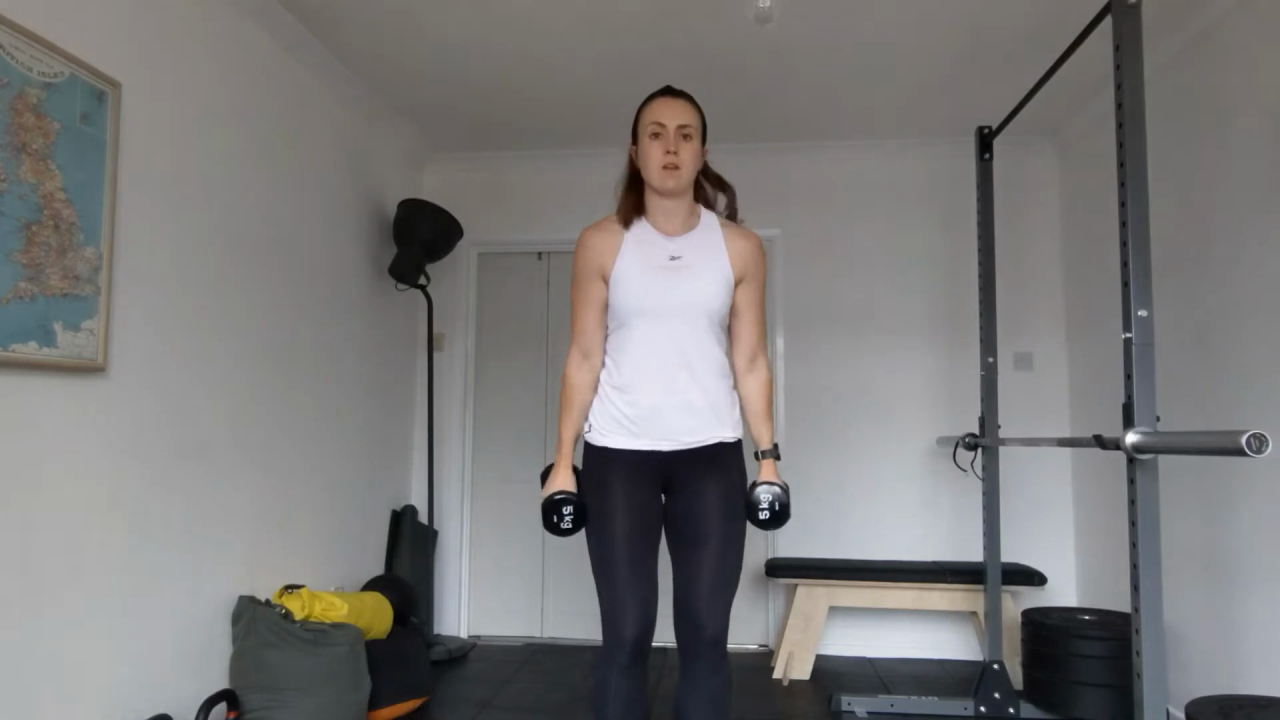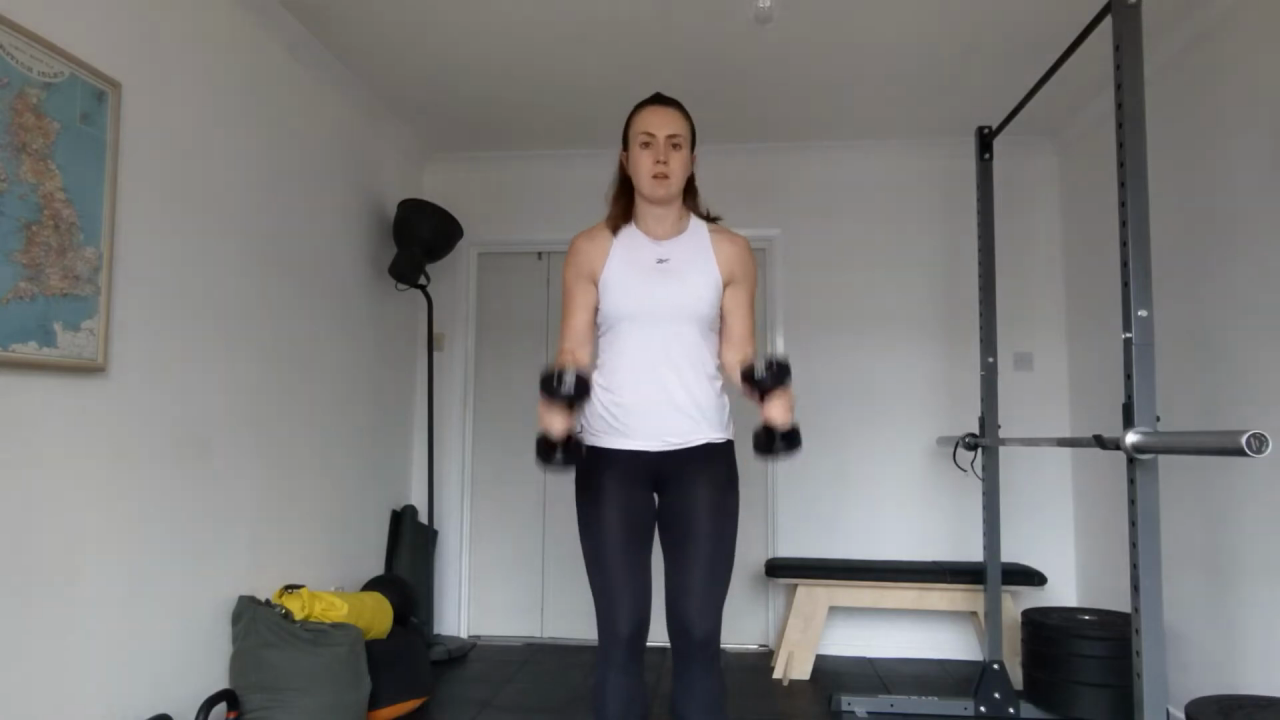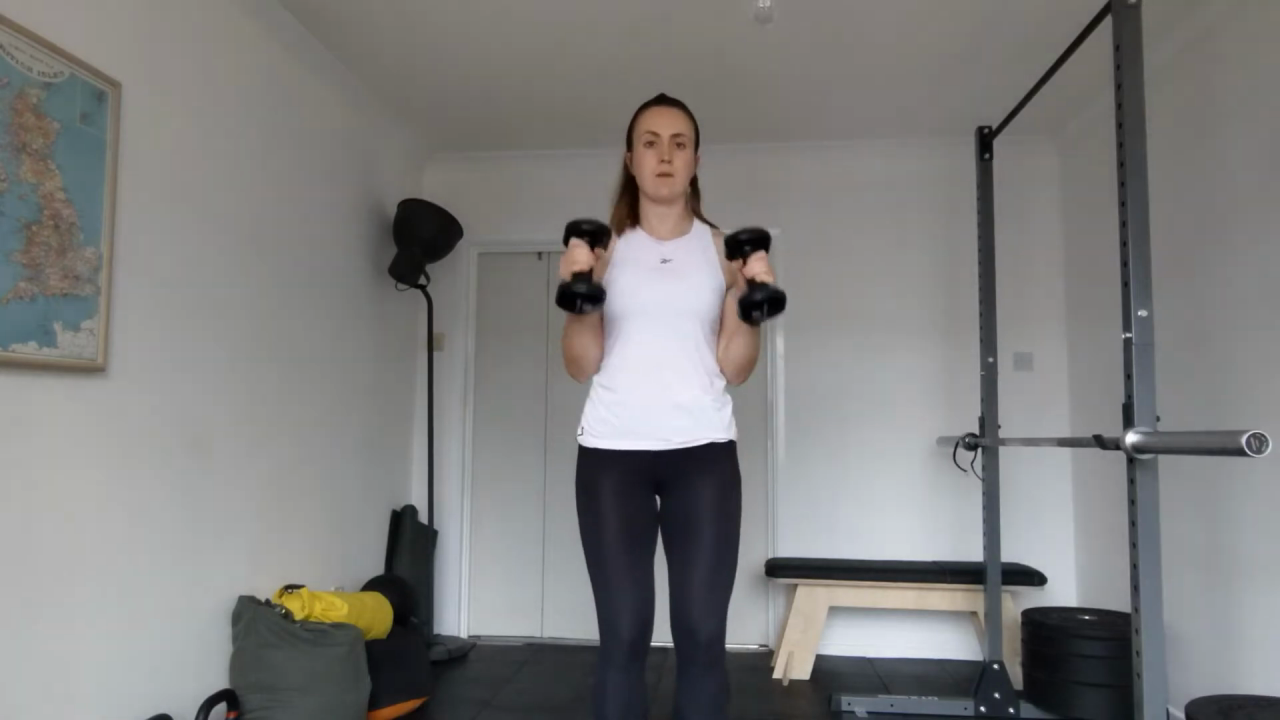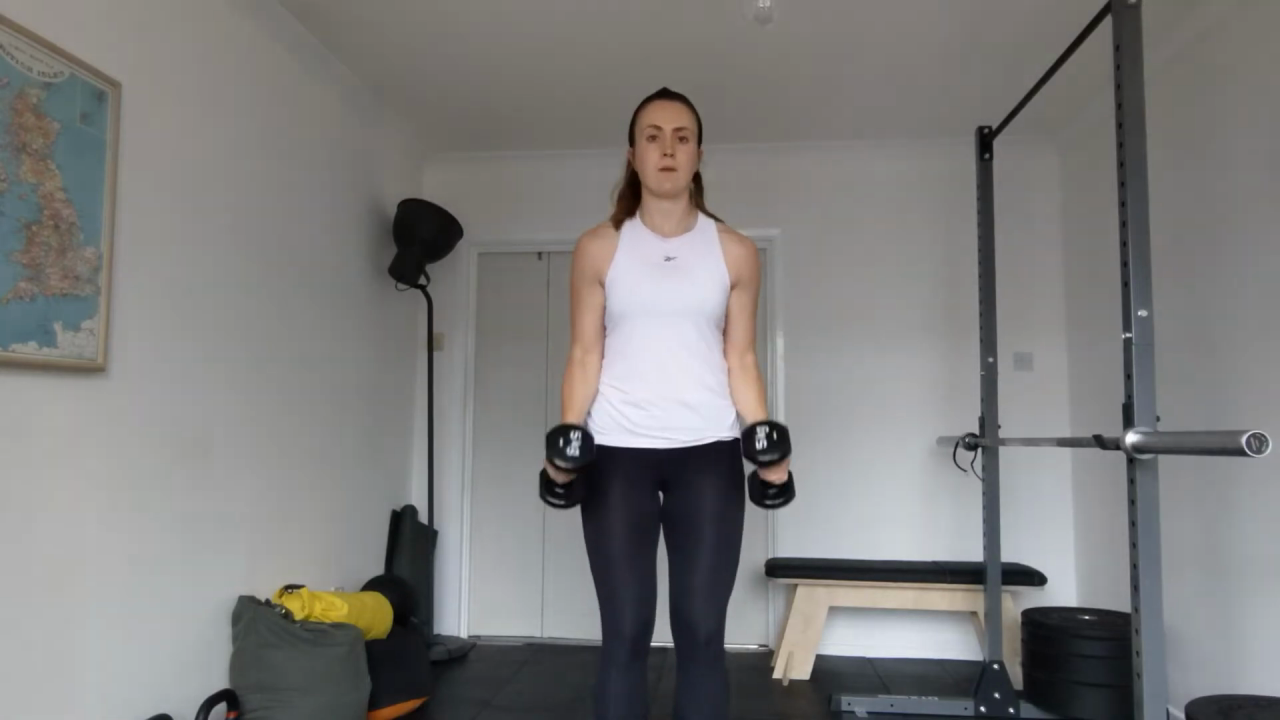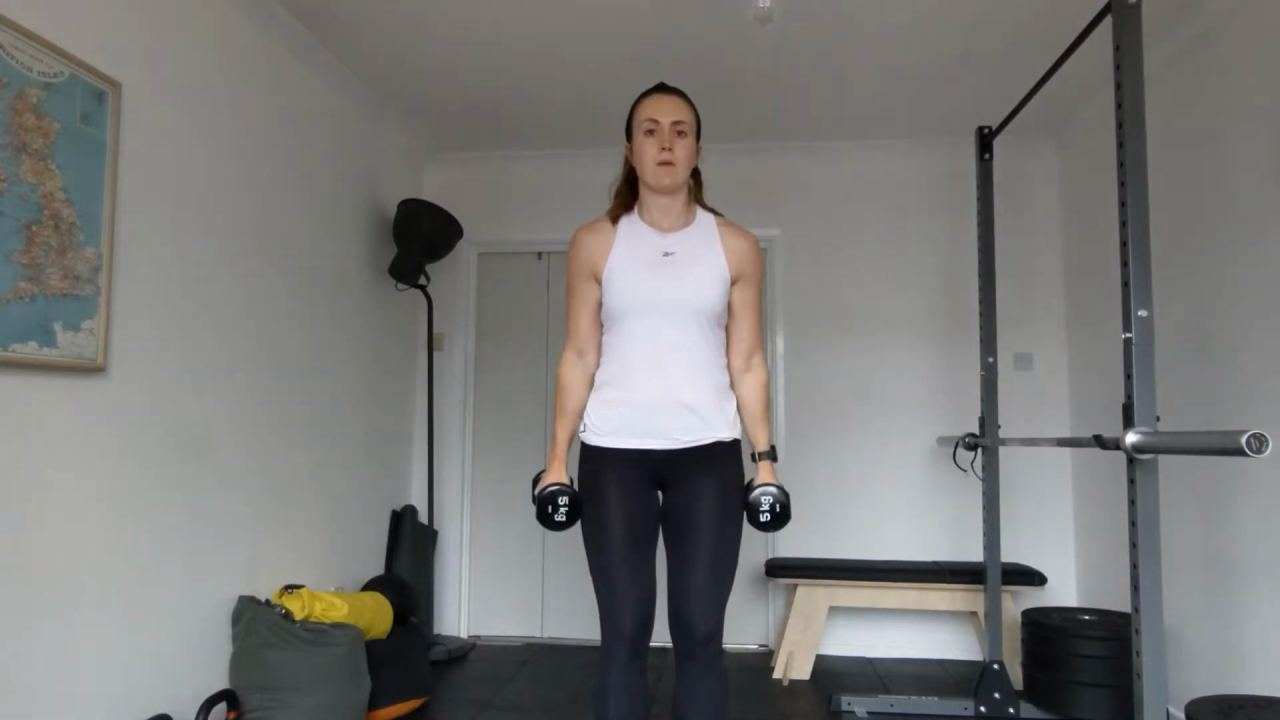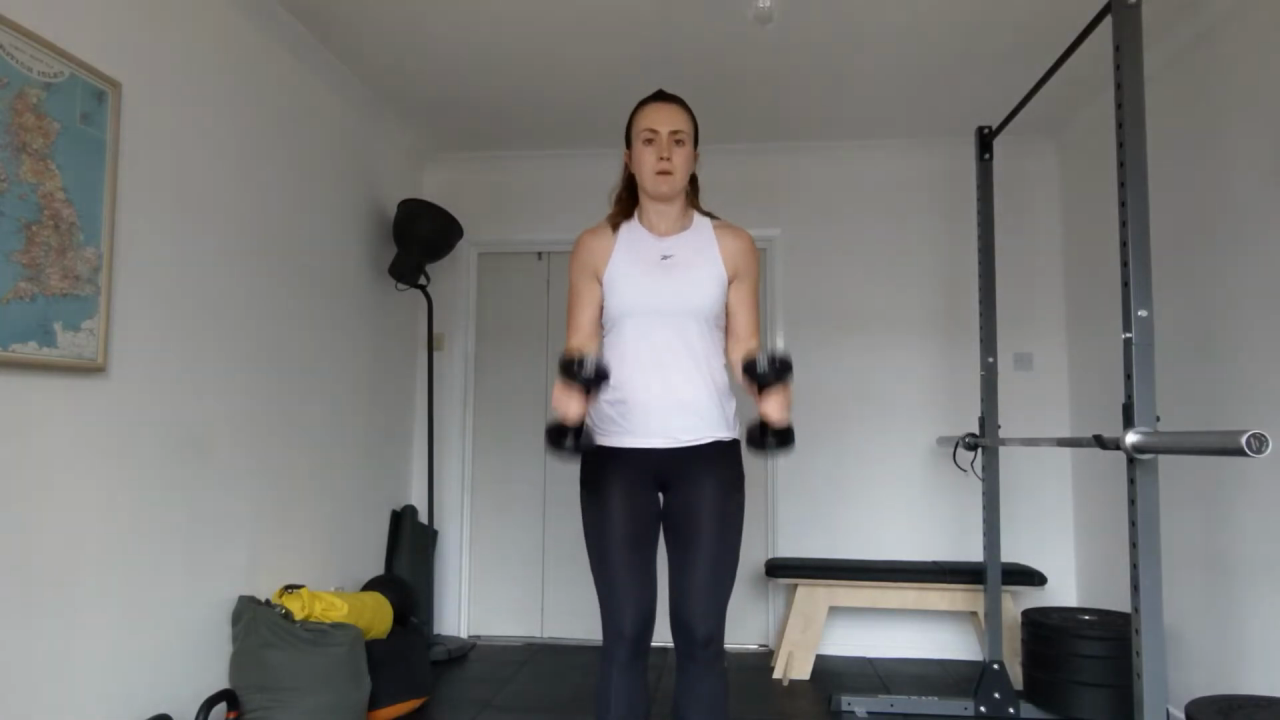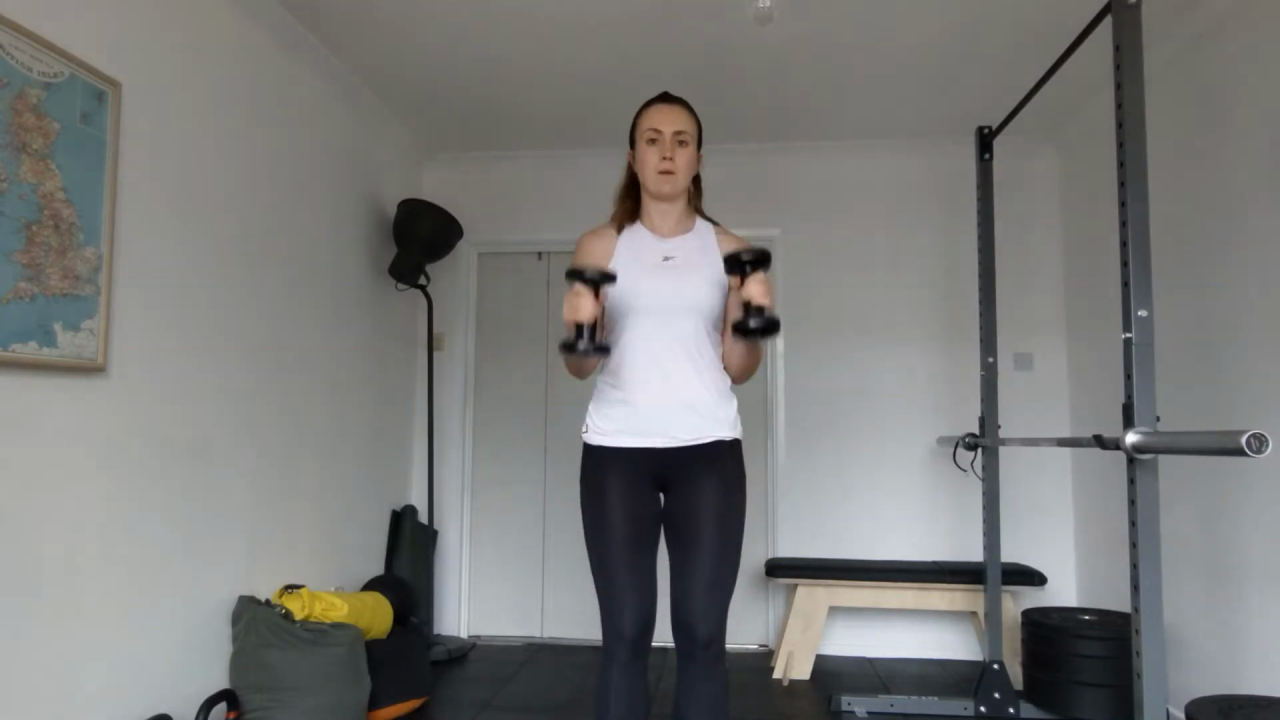
dt=0.5s
person 1, frame 1
left shoulder: (739, 246)
right shoulder: (600, 244)
left elbow: (750, 361)
right elbow: (583, 358)
left wrist: (768, 455)
right wrist: (562, 459)
left hip: (711, 457)
right hip: (618, 455)
left knee: (704, 633)
right knee: (626, 636)
person 1, frame 2
left shoulder: (728, 250)
right shoulder: (592, 249)
left elbow: (736, 353)
right elbow: (575, 351)
left wrist: (764, 392)
right wrist: (561, 399)
left hip: (702, 455)
right hip: (613, 454)
left knee: (698, 632)
right knee: (621, 632)
person 1, frame 3
left shoulder: (726, 251)
right shoulder: (598, 249)
left elbow: (733, 369)
right elbow: (579, 367)
left hip: (704, 455)
right hip: (612, 454)
left knee: (702, 634)
right knee: (623, 634)
person 1, frame 4
left shoulder: (734, 251)
right shoulder: (598, 248)
left elbow: (740, 358)
right elbow: (585, 355)
right wrist: (567, 435)
left hip: (708, 455)
right hip: (617, 454)
left knee: (702, 632)
right knee: (625, 632)
person 1, frame 5
left shoulder: (735, 246)
right shoulder: (595, 243)
left elbow: (747, 361)
right elbow: (579, 357)
left wrist: (765, 457)
right wrist: (556, 456)
left hip: (707, 455)
right hip: (615, 454)
left knee: (699, 634)
right knee: (624, 634)
person 1, frame 6
left shoulder: (732, 246)
right shoulder: (597, 246)
left elbow: (743, 349)
right elbow: (579, 348)
left wrist: (767, 388)
right wrist: (571, 389)
left hip: (707, 454)
right hip: (618, 452)
left knee: (701, 633)
right knee: (625, 633)
person 1, frame 7
left shoulder: (727, 249)
right shoulder: (600, 247)
left elbow: (740, 364)
right elbow: (582, 357)
left wrist: (753, 315)
right wrist: (577, 326)
left hip: (708, 453)
right hip: (617, 453)
left knee: (702, 634)
right knee: (626, 634)
